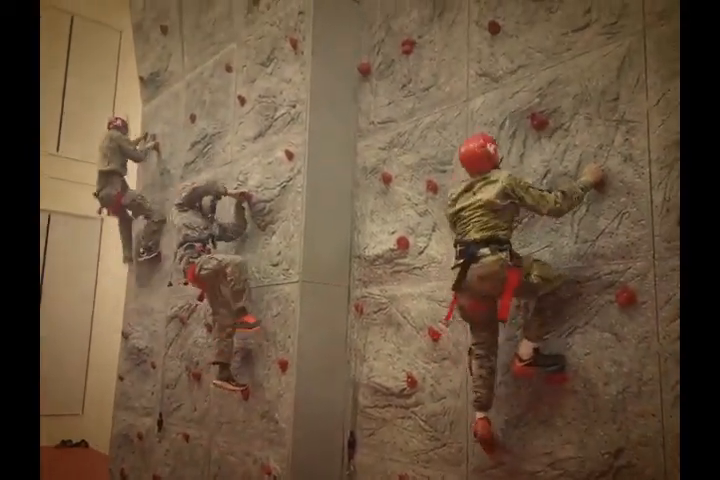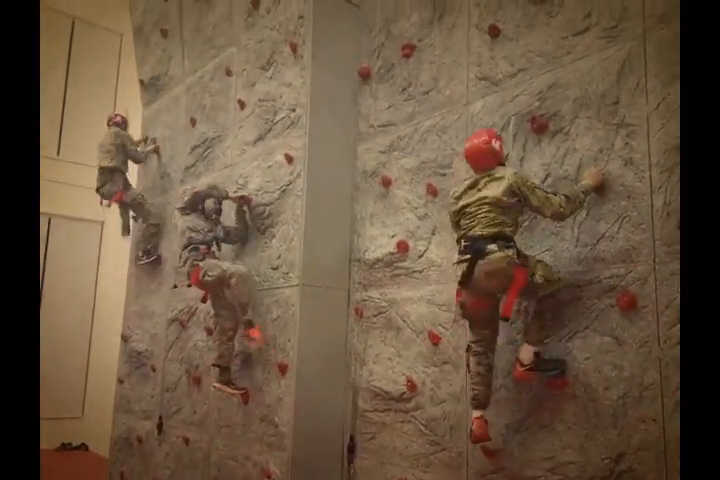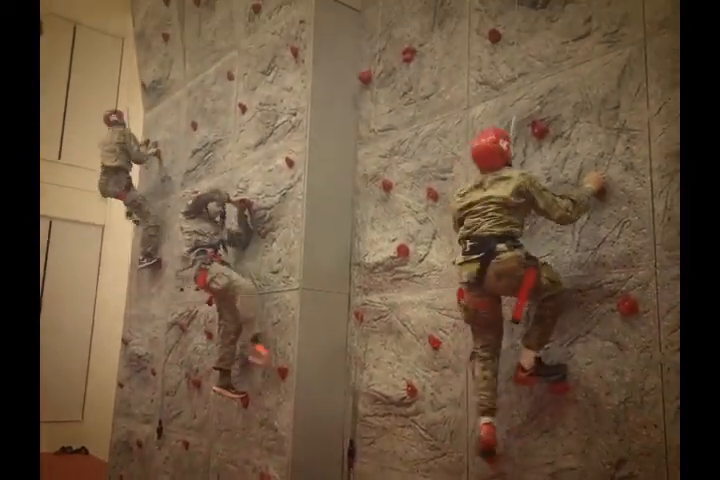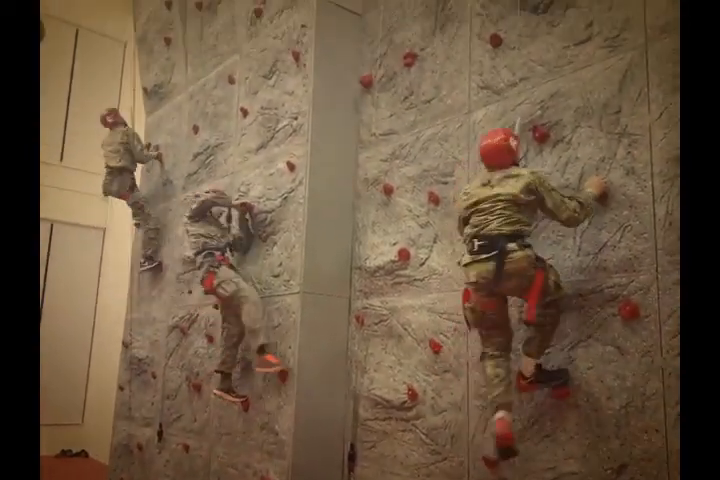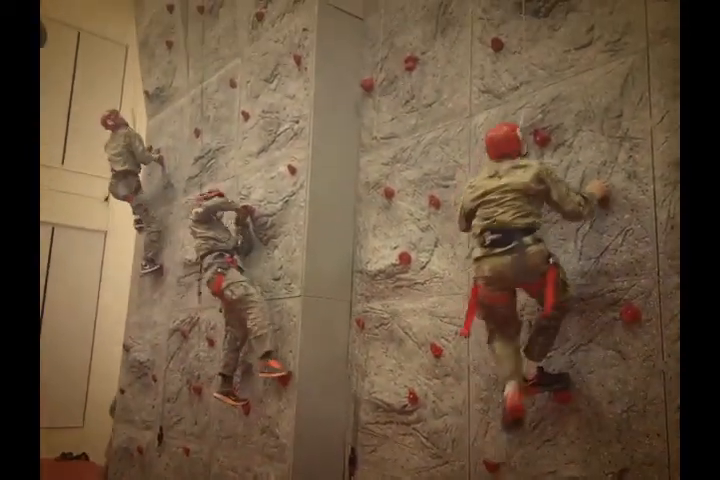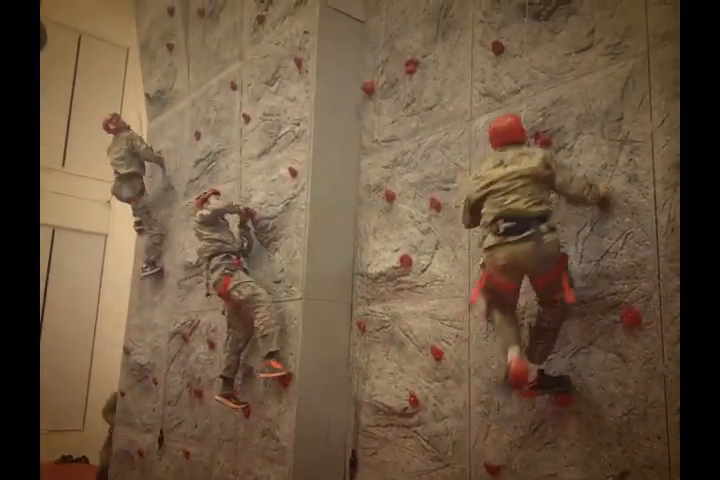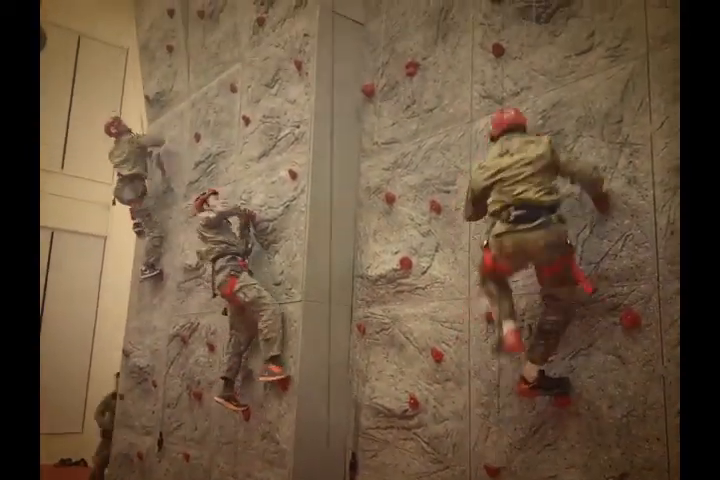
dt=0.1s
person 1, frame 1
left shoulder: (456, 196)
right shoulder: (506, 182)
right elbow: (553, 206)
right wrist: (585, 182)
left hip: (466, 274)
right hip: (493, 264)
left knee: (482, 347)
right knee: (549, 282)
left ankle: (481, 420)
right ankle: (526, 356)
person 1, frame 2
left shoulder: (459, 194)
right shoulder: (512, 179)
right elbow: (558, 209)
right wrist: (587, 184)
left hip: (469, 270)
right hip: (499, 261)
left knee: (480, 343)
right knee: (549, 285)
left ankle: (478, 418)
right ankle: (526, 359)
person 1, frame 3
left shoulder: (462, 194)
right shoulder: (521, 180)
right elbow: (564, 213)
right wrist: (589, 189)
left hip: (471, 270)
right hip: (506, 261)
left knee: (485, 348)
right knee: (550, 291)
left ankle: (486, 424)
right ankle: (528, 364)
person 1, frame 4
left shoulder: (469, 192)
right shoulder: (528, 179)
left elbow: (463, 229)
right elbow: (569, 214)
right wrist: (591, 193)
left hip: (477, 270)
right hip: (513, 261)
left knee: (494, 348)
right knee: (551, 299)
left ankle: (501, 417)
right ankle: (528, 371)
person 1, frame 5
left shoulder: (476, 184)
right shoulder: (535, 171)
left elbow: (464, 222)
right elbow: (573, 208)
right wrist: (594, 193)
left hip: (487, 262)
right hip: (526, 255)
left knee: (501, 331)
right knee: (553, 309)
left ankle: (513, 392)
right ankle: (530, 374)
person 1, frame 6
left shoulder: (481, 174)
right shoulder: (539, 157)
left elbow: (468, 220)
right elbow: (578, 192)
right wrist: (599, 193)
left hip: (499, 250)
right hip: (538, 243)
left knee: (500, 307)
right knee: (555, 305)
left ankle: (514, 359)
right ankle: (533, 373)
person 1, frame 7
left shoulder: (484, 165)
right shoulder: (543, 145)
left elbow: (471, 212)
right elbow: (584, 175)
right wrist: (599, 193)
left hip: (507, 238)
right hip: (547, 232)
left knee: (491, 276)
right knee: (557, 304)
left ankle: (510, 330)
right ankle: (531, 376)
person 2, frame 1
left shoulder: (211, 223)
right shoulder: (182, 207)
left elbow: (236, 232)
right elbow: (199, 187)
left wrist: (239, 205)
right wrist: (228, 192)
left hip: (205, 262)
right hip: (194, 259)
left knee: (225, 317)
right knee: (236, 262)
left ankle: (223, 373)
right ankle: (242, 312)
person 2, frame 2
left shoulder: (216, 226)
right shoulder: (186, 211)
left elbow: (240, 236)
right elbow: (202, 192)
left wrist: (240, 209)
right wrist: (228, 196)
left hip: (208, 265)
right hip: (198, 262)
left knee: (227, 319)
right knee: (242, 273)
left ankle: (223, 376)
right ankle: (248, 323)
person 2, frame 3
left shoulder: (219, 228)
right shoulder: (190, 214)
left elbow: (243, 242)
right elbow: (204, 195)
left wrist: (243, 213)
right wrist: (230, 199)
left hip: (216, 266)
right hip: (205, 264)
left knee: (229, 322)
right knee: (244, 287)
left ankle: (224, 380)
right ankle: (254, 341)
person 2, frame 4
left shoulder: (223, 230)
right shoulder: (195, 217)
left elbow: (243, 246)
right elbow: (207, 199)
left wrist: (242, 217)
right wrist: (233, 202)
left hip: (222, 270)
right hip: (213, 268)
left knee: (234, 327)
right knee: (250, 298)
left ankle: (224, 383)
right ankle: (262, 353)
person 2, frame 5
left shoulder: (221, 228)
right shoulder: (198, 217)
left elbow: (244, 249)
right elbow: (211, 204)
left wrist: (243, 221)
right wrist: (236, 206)
left hip: (224, 272)
right hip: (220, 270)
left knee: (237, 330)
right knee: (255, 302)
left ankle: (225, 386)
right ankle: (266, 359)
person 2, frame 6
left shoulder: (223, 229)
right shoulder: (203, 218)
left elbow: (245, 250)
right elbow: (219, 207)
left wrist: (244, 224)
right wrist: (239, 209)
left hip: (229, 274)
right hip: (226, 272)
left knee: (239, 332)
right knee: (262, 303)
left ankle: (226, 389)
right ankle: (270, 360)
person 2, frame 7
left shoulder: (222, 228)
right shoulder: (206, 219)
left elbow: (245, 250)
right elbow: (226, 210)
left wrist: (246, 225)
right wrist: (241, 211)
left hip: (230, 278)
right hip: (232, 273)
left knee: (240, 334)
right knee: (269, 307)
left ankle: (227, 390)
right ankle: (272, 364)
person 3, frame 1
left shoulder: (106, 140)
right shoulder: (117, 136)
right elbow: (137, 156)
left wrist: (136, 143)
right wrist: (148, 146)
left hip: (102, 190)
right hip: (115, 186)
left knee: (125, 220)
right knee: (156, 217)
left ankle: (127, 254)
right ankle: (146, 250)
person 3, frame 2
left shoulder: (105, 139)
right shoulder: (119, 133)
right elbow: (138, 158)
left wrist: (137, 144)
right wrist: (149, 149)
left hip: (103, 184)
right hip: (116, 183)
left knee: (124, 206)
right knee: (152, 219)
left ankle: (126, 230)
right ankle: (145, 253)
person 3, frame 3
left shoulder: (105, 139)
right shoulder: (124, 132)
right elbow: (138, 158)
left wrist: (140, 147)
right wrist: (151, 152)
left hip: (105, 182)
right hip: (119, 180)
right knee: (149, 220)
left ankle: (131, 213)
right ankle: (147, 256)
person 3, frame 4
left shoulder: (107, 139)
right shoulder: (127, 132)
right elbow: (141, 157)
left wrist: (142, 149)
right wrist: (153, 154)
left hip: (109, 182)
right hip: (123, 181)
right knee: (150, 222)
left ankle: (136, 216)
right ankle: (148, 259)
person 3, frame 5
left shoulder: (109, 143)
right shoulder: (129, 134)
right elbow: (144, 158)
left wrist: (147, 154)
right wrist: (156, 157)
left hip: (115, 185)
right hip: (128, 183)
right knee: (152, 225)
left ankle: (138, 218)
right ankle: (148, 262)
person 3, frame 6
left shoulder: (112, 146)
right shoulder: (131, 137)
right elbow: (146, 155)
left wrist: (148, 153)
right wrist: (158, 158)
left hip: (118, 187)
right hip: (132, 186)
right knee: (154, 228)
left ankle: (138, 220)
right ankle: (149, 265)
person 3, frame 7
left shoulder: (113, 151)
right shoulder: (135, 139)
right elbow: (157, 141)
left wrist: (150, 156)
right wrist: (155, 157)
left hip: (121, 190)
right hip: (134, 189)
right knee: (154, 230)
left ankle: (136, 222)
right ankle: (149, 267)
